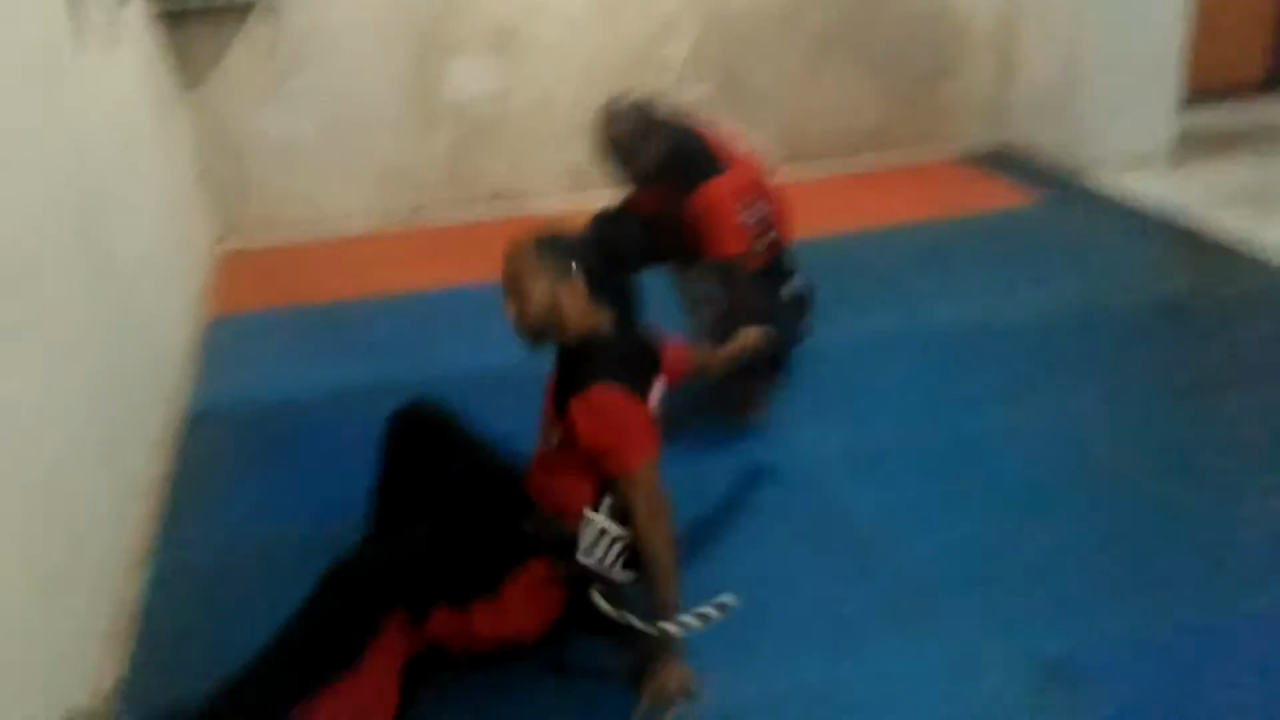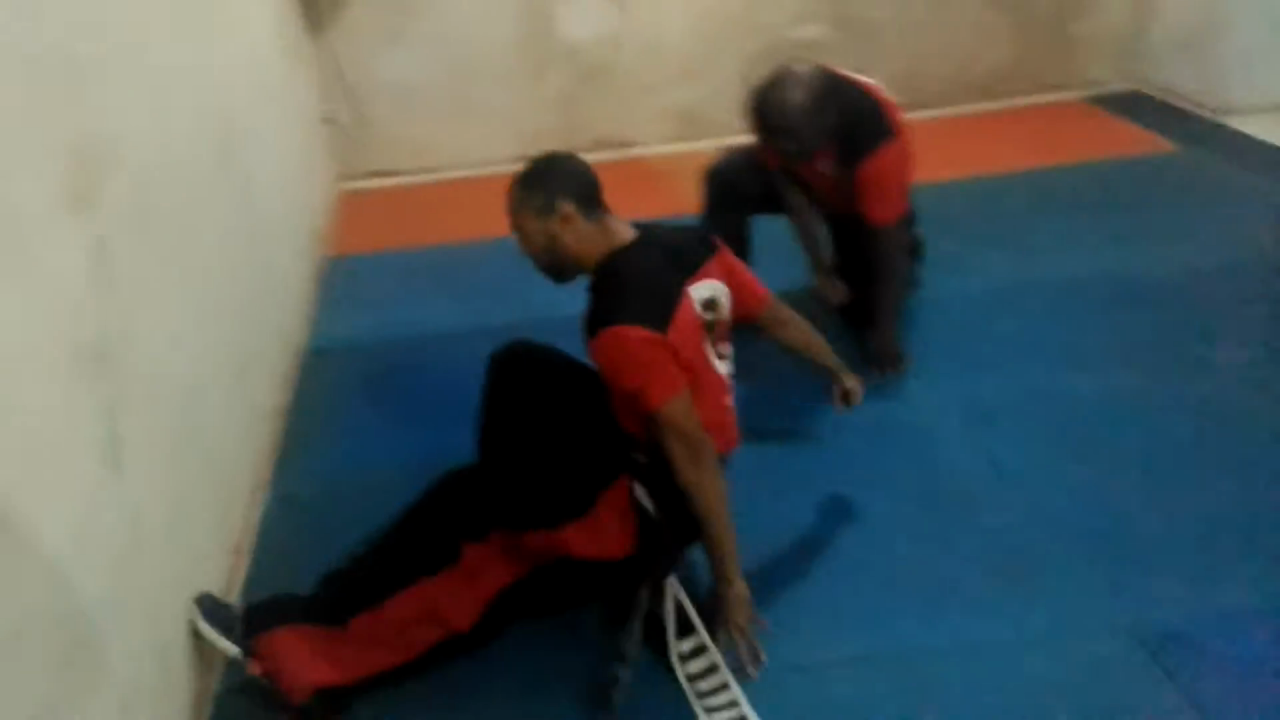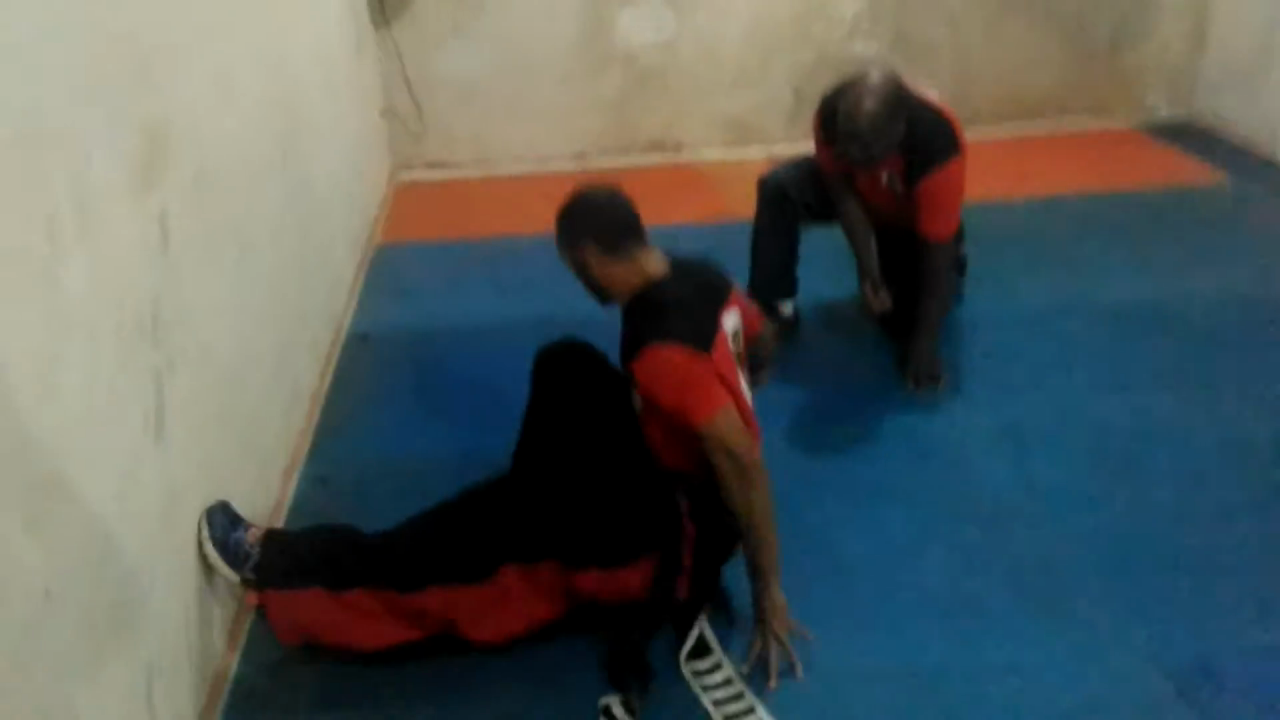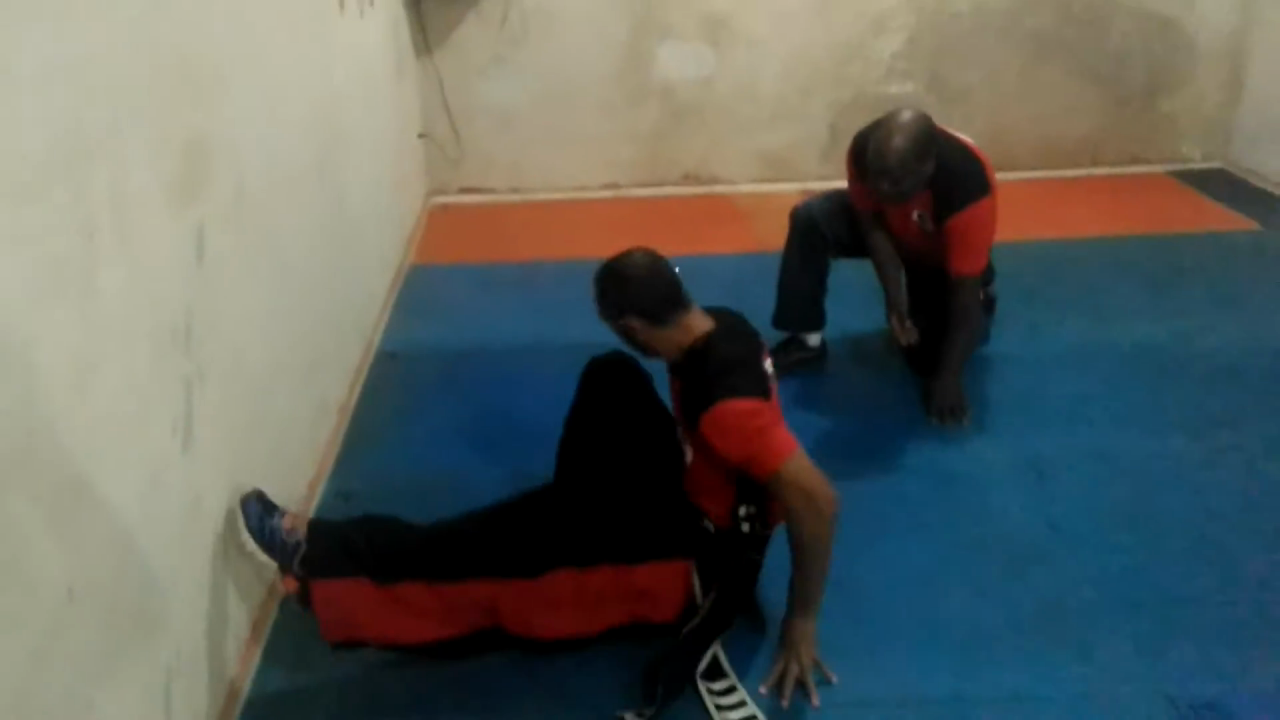
dt=0.2s
person 1, frame 1
left shoulder: (600, 394)
right shoulder: (630, 345)
left elbow: (650, 511)
right elbow: (686, 364)
left wrist: (667, 647)
left hip: (551, 569)
right hip: (535, 514)
left knee: (366, 584)
right knee: (417, 427)
person 1, frame 2
left shoulder: (624, 326)
right shoulder: (690, 248)
left elbow: (686, 446)
right elbow: (774, 314)
left wrist: (730, 579)
right wrist: (837, 370)
left hip: (655, 500)
left knee: (462, 510)
right knee: (517, 368)
person 1, frame 3
left shoulder: (661, 351)
right shoulder: (700, 278)
left elbow: (739, 458)
right elbow: (759, 338)
left wrist: (769, 593)
left hip: (679, 529)
right hip: (663, 466)
left knee: (495, 526)
right knee: (564, 367)
person 1, frame 4
left shoulder: (725, 403)
right shoulder: (721, 328)
left elbow: (815, 499)
left wrist: (801, 623)
left hip: (704, 559)
right hip: (694, 492)
left knee: (528, 541)
right knee: (610, 377)
right ankle: (587, 514)
person 2, frame 1
left shoulder: (711, 179)
right shoulder: (647, 160)
left elbow: (738, 273)
right elbow: (647, 211)
left hip: (749, 251)
right hip: (692, 227)
right knee: (610, 233)
left ankle: (790, 297)
person 2, frame 2
left shoulder: (875, 139)
right shoulder: (772, 106)
left elbow: (887, 241)
right elbow: (785, 181)
left wrist: (886, 329)
right wrist: (820, 261)
left hip: (863, 204)
right hip: (802, 177)
left knee: (863, 312)
right knee: (726, 179)
person 2, frame 3
left shoulder: (937, 151)
right shoulder: (835, 113)
left elbow: (937, 256)
right elbow: (841, 190)
left wrist: (926, 343)
right wrist: (867, 269)
left hip: (912, 219)
right hip: (858, 186)
left knee: (904, 322)
right knee: (779, 187)
left ankle: (951, 271)
right ankle: (777, 307)
person 2, frame 4
left shoulder: (968, 190)
right shoulder: (866, 150)
left elbow: (965, 292)
right elbow: (871, 224)
left wrist: (950, 379)
right wrist: (895, 301)
left hip: (942, 257)
right hip: (890, 223)
left knee: (930, 357)
right knee: (810, 219)
left ankle: (980, 308)
right ankle: (806, 339)
